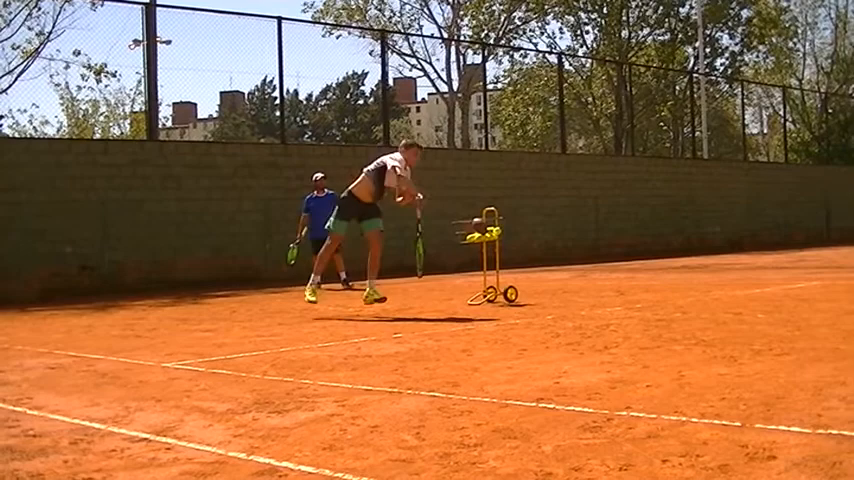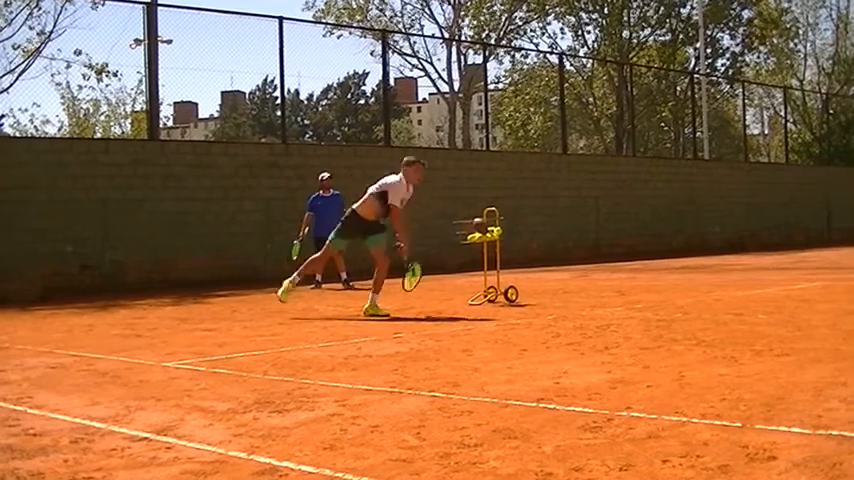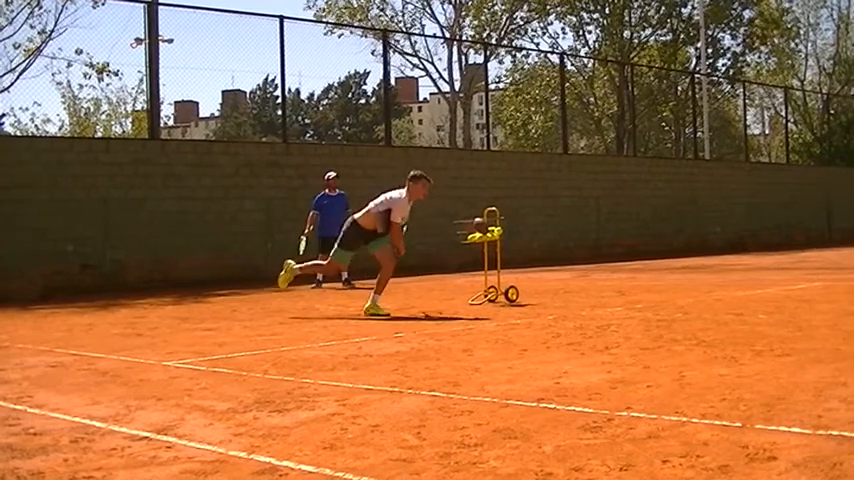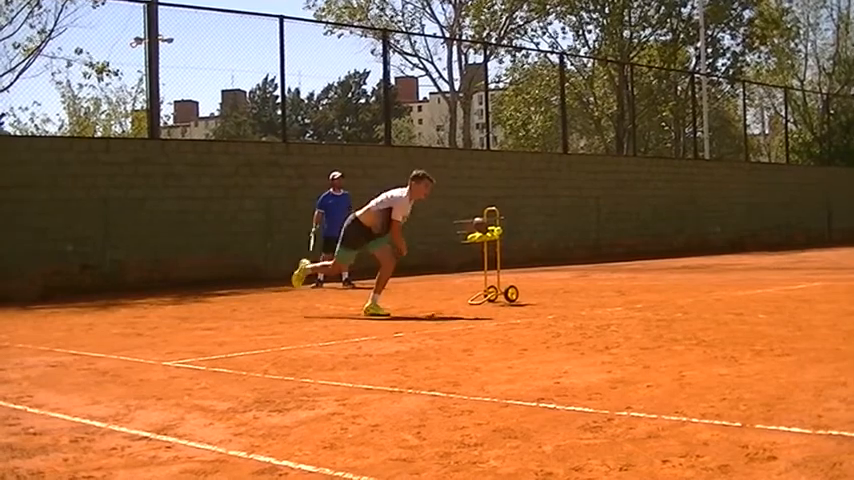
dt=0.1s
person 1, frame 1
left shoulder: (405, 171)
right shoulder: (394, 160)
left elbow: (401, 199)
right elbow: (400, 178)
left wrist: (411, 197)
right wrist: (415, 196)
left hip: (369, 205)
right hip: (352, 201)
left knee: (376, 245)
right knee: (333, 242)
left ankle: (371, 290)
right ankle: (313, 284)
person 1, frame 2
left shoulder: (408, 189)
right shoulder: (397, 184)
left elbow: (396, 218)
right elbow: (395, 219)
left wrist: (403, 241)
right wrist: (406, 242)
left hip: (373, 223)
right hip: (355, 219)
left knee: (384, 261)
right knee: (324, 255)
left ankle: (372, 305)
right ankle: (292, 281)
person 1, frame 3
left shoulder: (406, 202)
right shoulder: (400, 201)
left elbow: (395, 230)
right elbow: (394, 234)
right wrist: (401, 250)
left hip: (372, 231)
right hip: (356, 229)
left knee: (389, 264)
right knee: (330, 266)
left ankle: (372, 304)
right ankle: (293, 269)
person 1, frame 4
left shoulder: (409, 199)
right shoulder: (402, 199)
left elbow: (393, 228)
right elbow: (395, 232)
right wrist: (402, 249)
left hip: (374, 229)
right hip: (357, 227)
left knee: (389, 262)
right knee: (336, 267)
left ankle: (373, 304)
right ankle: (306, 267)
person 2, frame 1
left shoulder: (332, 196)
right shoulder: (309, 199)
right elbow: (305, 217)
right wrist: (299, 232)
right hip: (316, 234)
left knee: (337, 255)
right knee: (317, 257)
left ankle: (344, 279)
person 2, frame 2
left shoulder: (337, 196)
right shoulder: (314, 199)
left elbow: (343, 213)
right elbow: (308, 215)
right wrist: (302, 230)
right hip: (320, 233)
left knee: (338, 255)
left ankle: (344, 279)
right ankle: (318, 280)
person 2, frame 3
left shoulder: (343, 196)
right shoulder: (320, 198)
left elbow: (348, 213)
right elbow: (313, 214)
right wrist: (308, 228)
left hip: (340, 232)
right hip: (325, 233)
right knee: (323, 256)
left ankle: (345, 279)
right ankle: (319, 280)
person 2, frame 4
left shoulder: (346, 196)
right shoulder: (325, 197)
left elbow: (350, 213)
right elbow: (318, 213)
right wrist: (315, 226)
right hip: (329, 233)
right knee: (326, 256)
left ankle: (346, 279)
right ankle: (320, 279)
